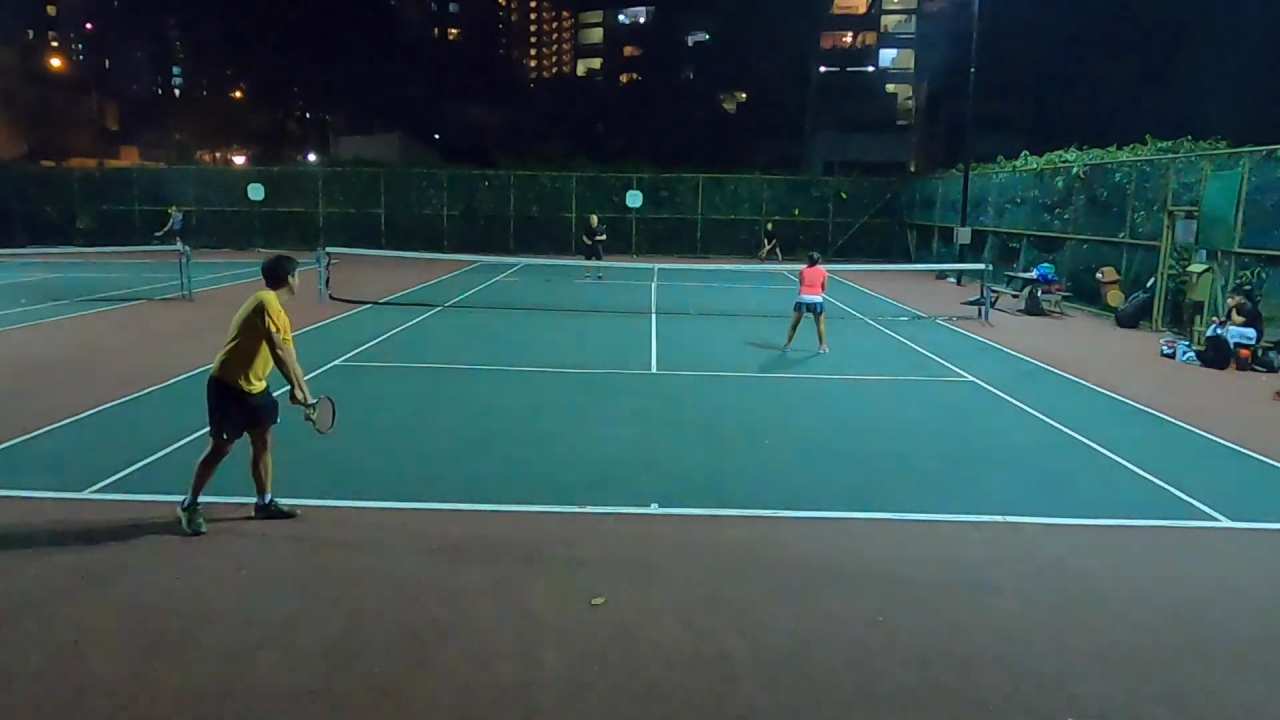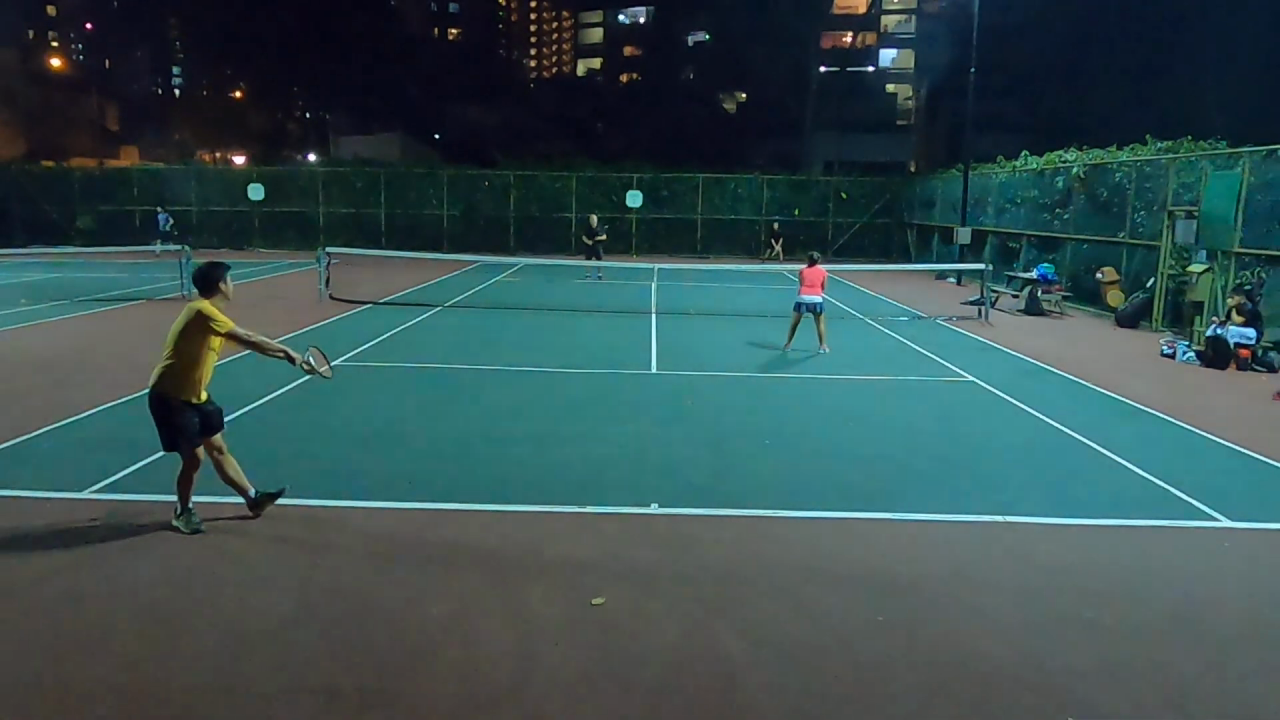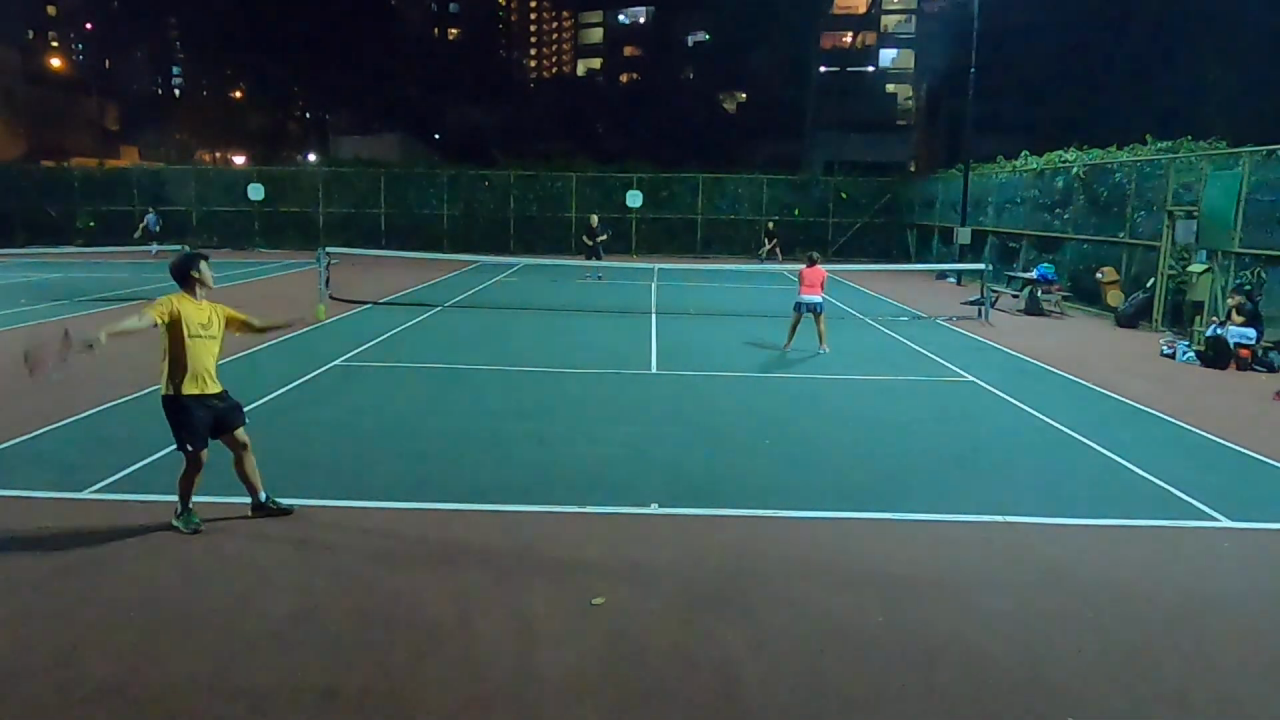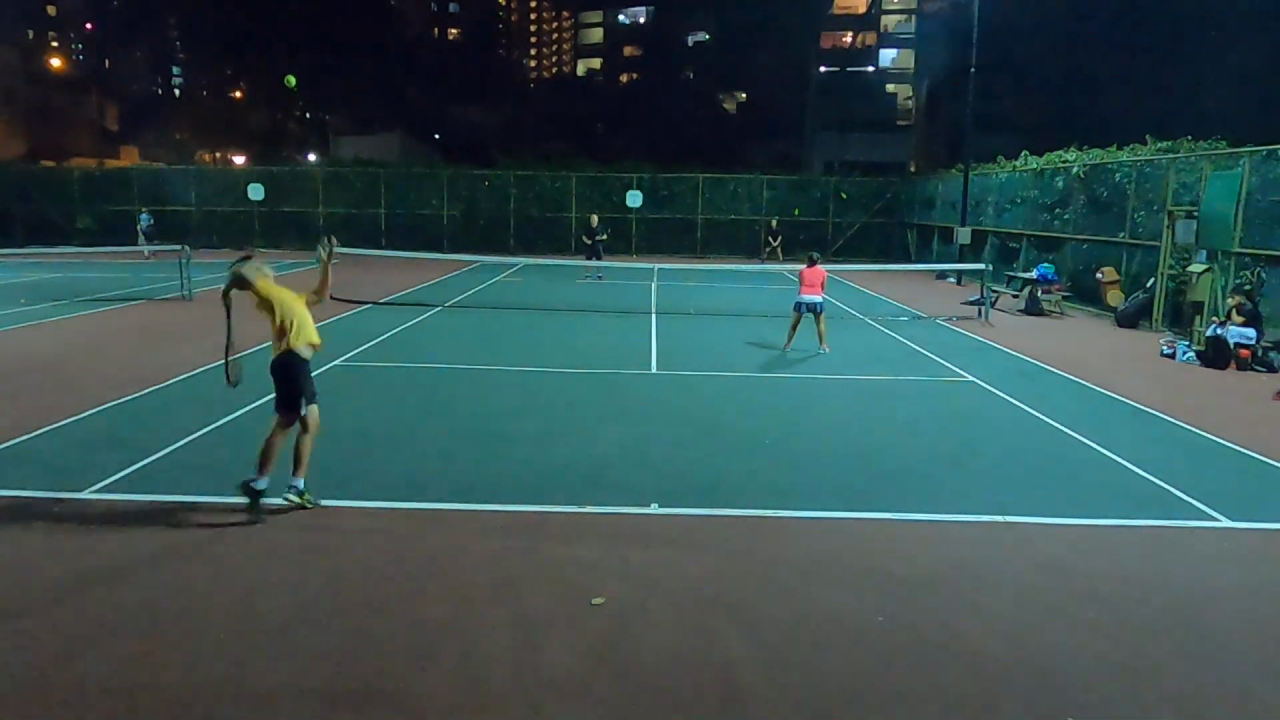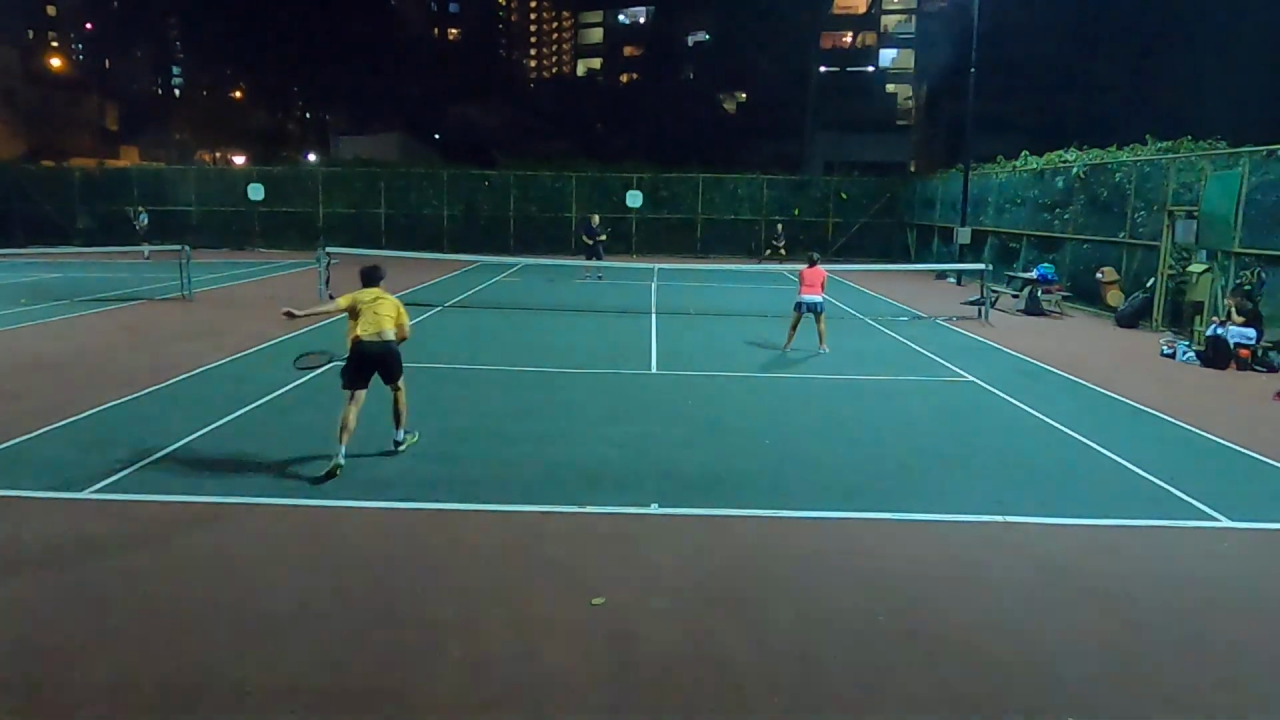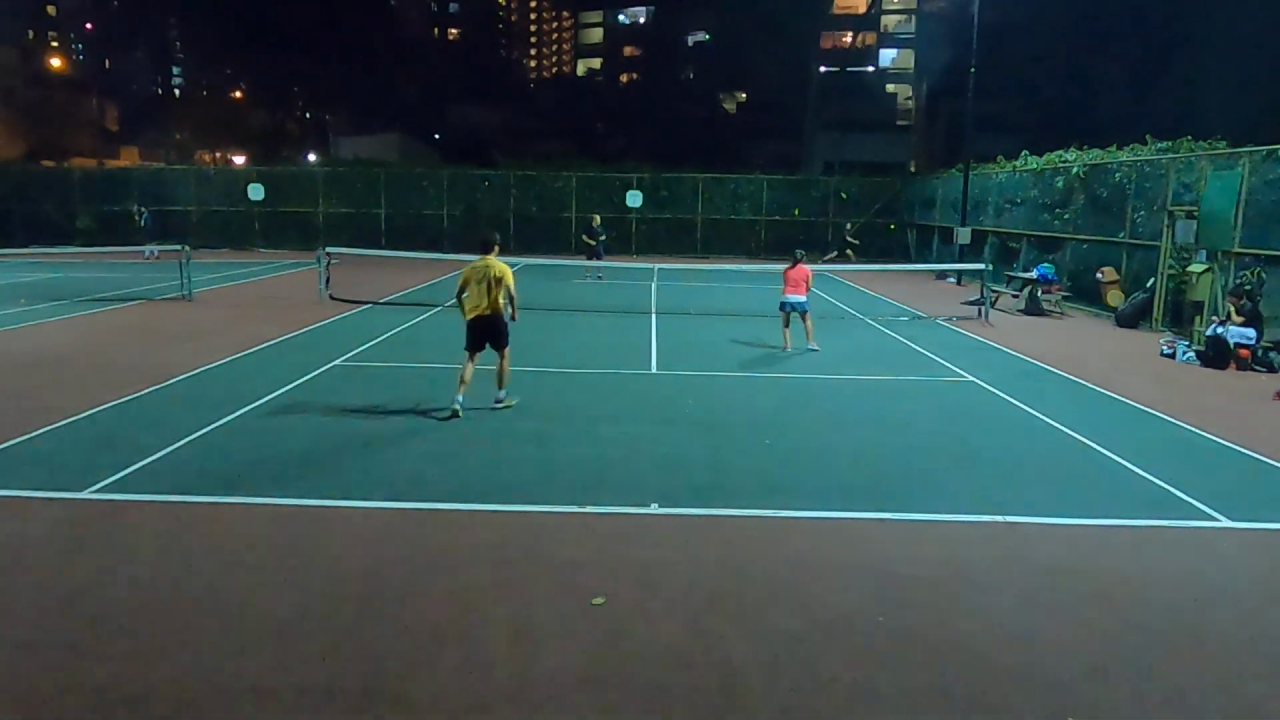
dt=0.7s
person 1, frame 1
left shoulder: (277, 312)
right shoulder: (265, 302)
left elbow: (287, 353)
right elbow: (278, 352)
left wrist: (302, 388)
right wrist: (297, 387)
left hip: (254, 387)
right hip: (228, 386)
left knee: (262, 442)
right knee: (220, 448)
left ankle: (264, 503)
right ankle: (190, 505)
person 1, frame 2
left shoulder: (212, 316)
right shoulder: (201, 311)
left elbow: (248, 343)
right elbow: (248, 340)
left wrist: (281, 353)
right wrist: (287, 351)
left hip: (195, 396)
right hip: (169, 398)
left knee: (218, 449)
right knee: (194, 458)
left ankle: (253, 498)
right ankle: (183, 512)
person 1, frame 3
left shoulder: (218, 311)
right shoulder: (174, 305)
left elbow: (257, 326)
right elbow: (141, 321)
left wrist: (290, 322)
right wrist: (107, 332)
left hip: (214, 393)
right hip: (183, 397)
left knee: (242, 444)
right knee: (197, 459)
left ankle: (260, 501)
right ankle: (183, 512)
person 1, frame 4
left shoulder: (286, 296)
right shoulder: (265, 290)
left elbow: (321, 294)
right elbow: (244, 272)
left wrist: (327, 260)
left hip: (297, 365)
right hip: (292, 361)
left knee: (310, 425)
right knee: (284, 423)
left ankle: (297, 488)
right ankle: (258, 484)
person 1, frame 5
left shoulder: (354, 297)
right shoulder: (393, 301)
left elbow: (331, 307)
right elbow: (404, 334)
left wrist: (301, 313)
left hip: (359, 347)
right hip: (385, 349)
left knee: (354, 404)
right knee: (398, 387)
left ankle: (340, 456)
right ankle: (400, 438)
person 1, frame 6
left shoulder: (470, 269)
right shoulder: (502, 268)
left elbow: (459, 295)
right elbow: (511, 293)
left wrist: (465, 313)
right wrist: (514, 312)
left hip: (473, 319)
right hip: (495, 318)
left knee: (471, 360)
right knee: (504, 355)
left ankle: (458, 401)
right ankle: (501, 398)
